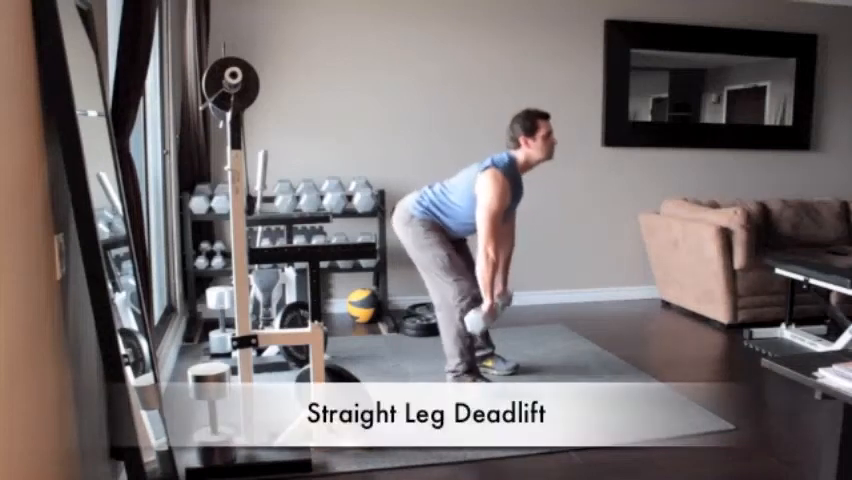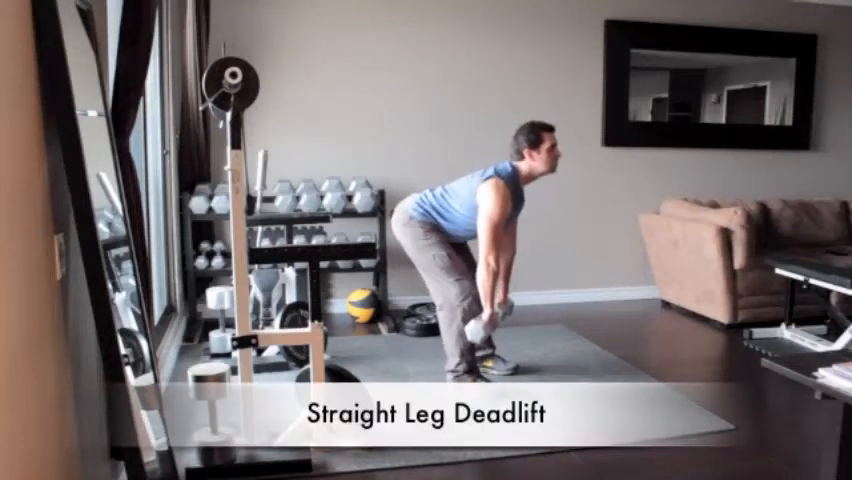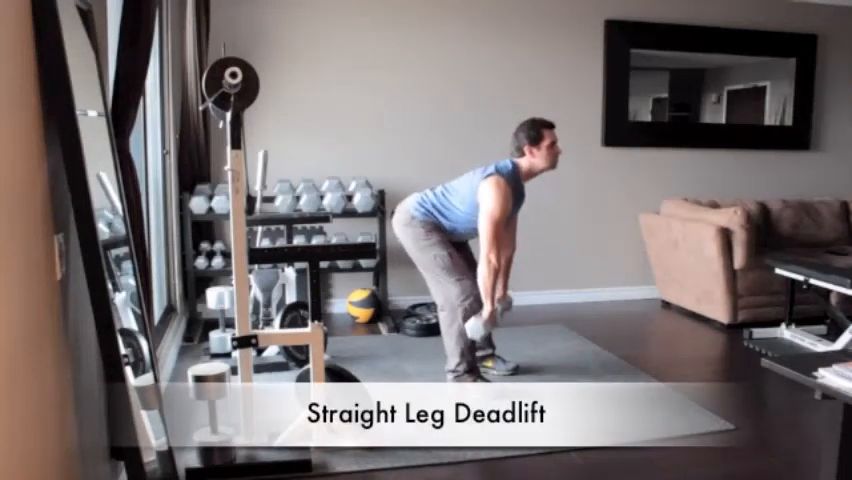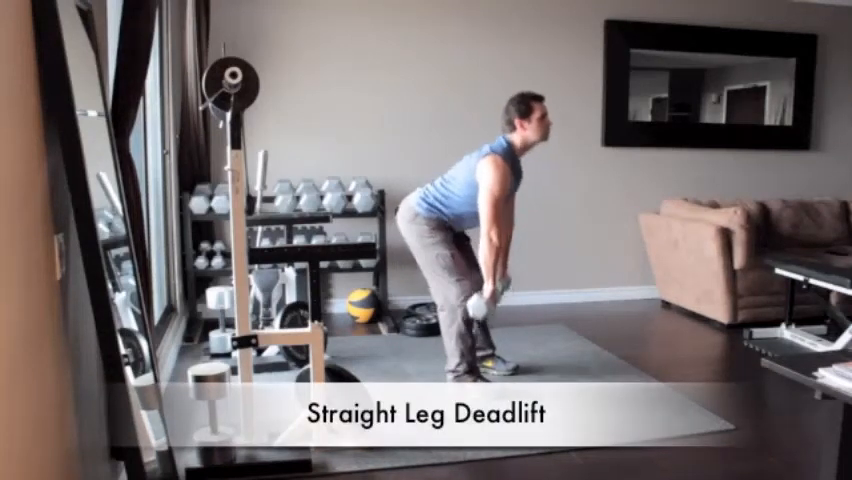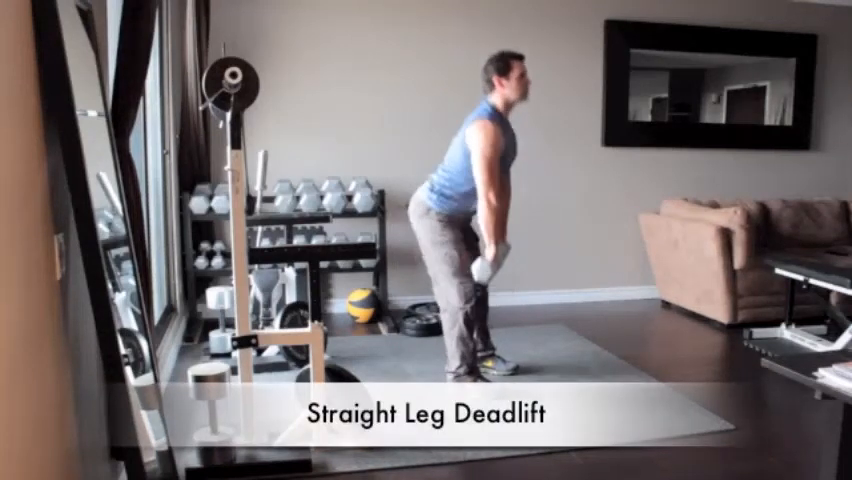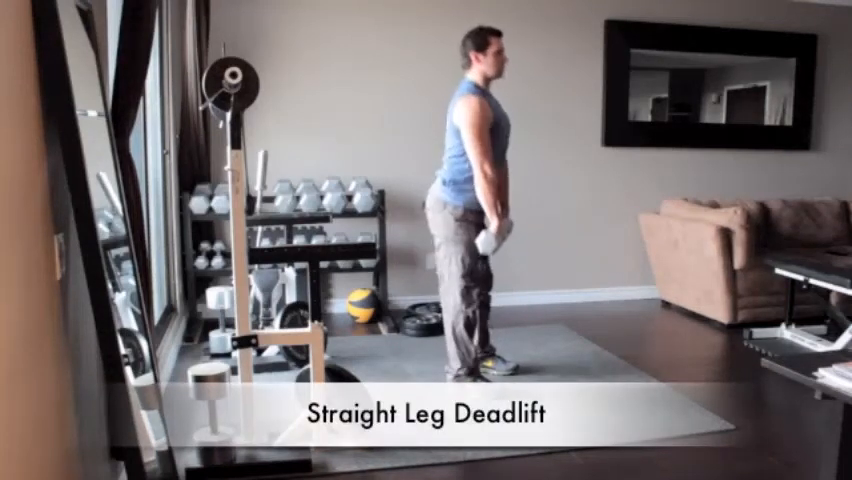
dt=0.2s
person 1, frame 1
left shoulder: (513, 176)
right shoulder: (497, 180)
left elbow: (505, 236)
right elbow: (487, 249)
left wrist: (501, 285)
right wrist: (488, 299)
left hip: (439, 223)
right hip: (416, 220)
left knee: (473, 286)
right knee: (457, 293)
left ankle: (482, 354)
right ankle: (461, 374)
person 1, frame 2
left shoulder: (515, 185)
right shoulder: (498, 190)
left elbow: (507, 245)
right elbow: (488, 260)
left wrist: (502, 293)
right wrist: (488, 309)
left hip: (438, 224)
right hip: (415, 222)
left knee: (474, 286)
right knee: (459, 293)
left ankle: (483, 355)
right ankle: (461, 375)
person 1, frame 3
left shoulder: (515, 182)
right shoulder: (499, 187)
left elbow: (507, 241)
right elbow: (489, 257)
left wrist: (502, 291)
right wrist: (489, 305)
left hip: (440, 224)
right hip: (416, 222)
left knee: (475, 286)
right knee: (460, 293)
left ankle: (483, 355)
right ankle: (462, 375)
person 1, frame 4
left shoulder: (512, 158)
right shoulder: (497, 164)
left elbow: (505, 220)
right elbow: (490, 233)
left wrist: (501, 270)
right wrist: (490, 282)
left hip: (444, 220)
right hip: (422, 218)
left knee: (475, 288)
right knee: (459, 293)
left ankle: (482, 355)
right ankle: (462, 375)
person 1, frame 5
left shoulder: (501, 122)
right shoulder: (486, 127)
left elbow: (502, 185)
right elbow: (487, 196)
left wrist: (501, 238)
right wrist: (491, 247)
left hip: (454, 213)
right hip: (434, 211)
left knee: (475, 286)
right knee: (458, 293)
left ankle: (483, 354)
right ankle: (462, 375)
person 1, frame 6
left shoulder: (485, 99)
right shoulder: (471, 102)
left elbow: (498, 163)
right elbow: (482, 169)
left wrist: (504, 212)
right wrist: (494, 219)
left hip: (470, 207)
right hip: (452, 207)
left knee: (480, 286)
right knee: (460, 291)
left ankle: (482, 354)
right ankle: (462, 374)
